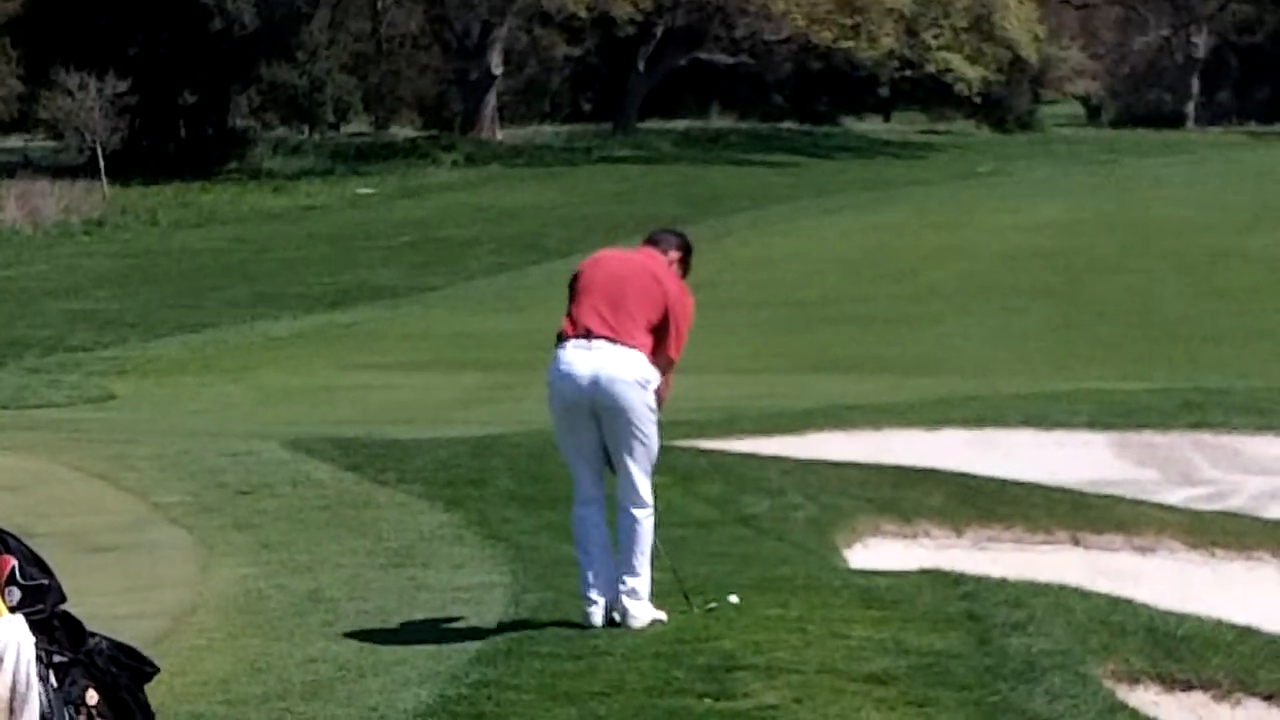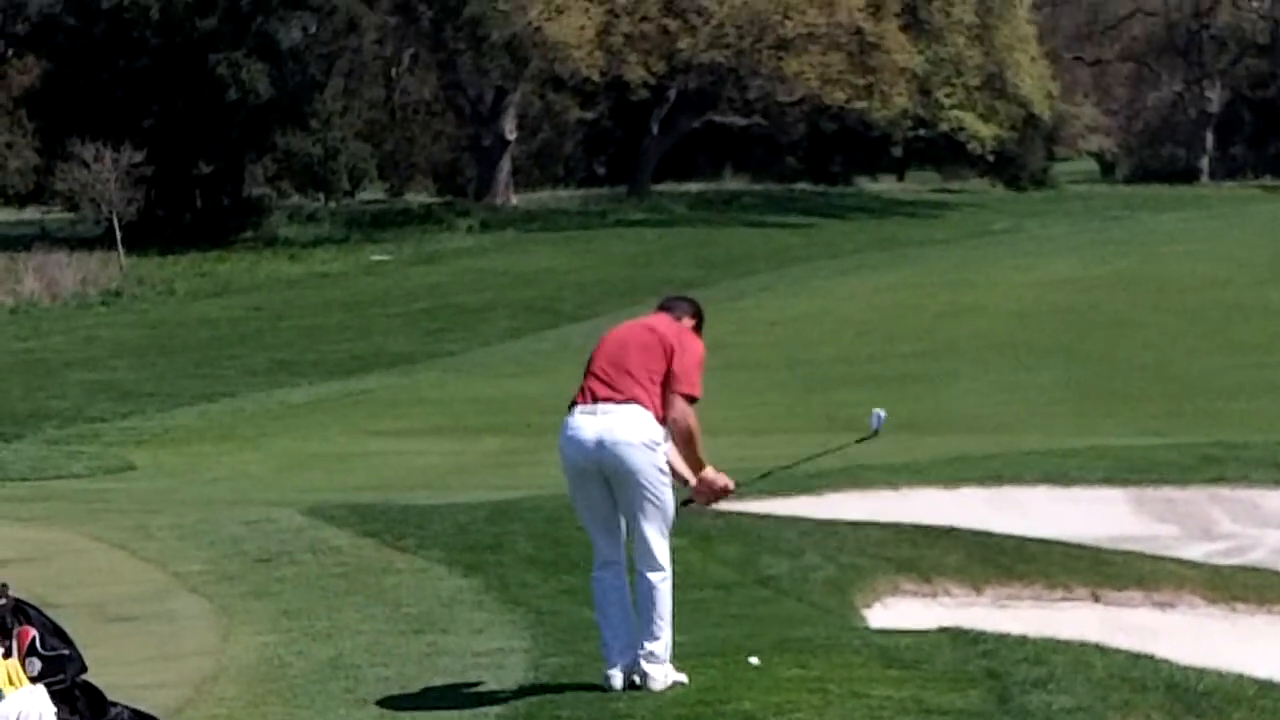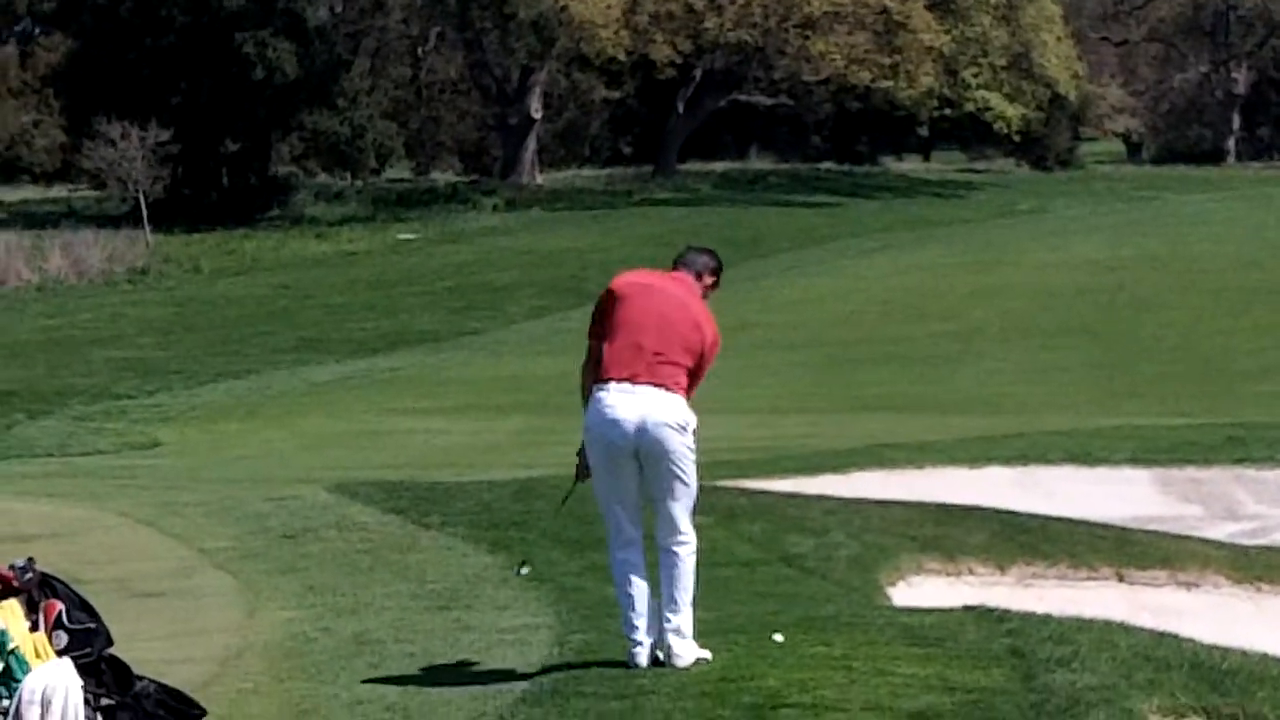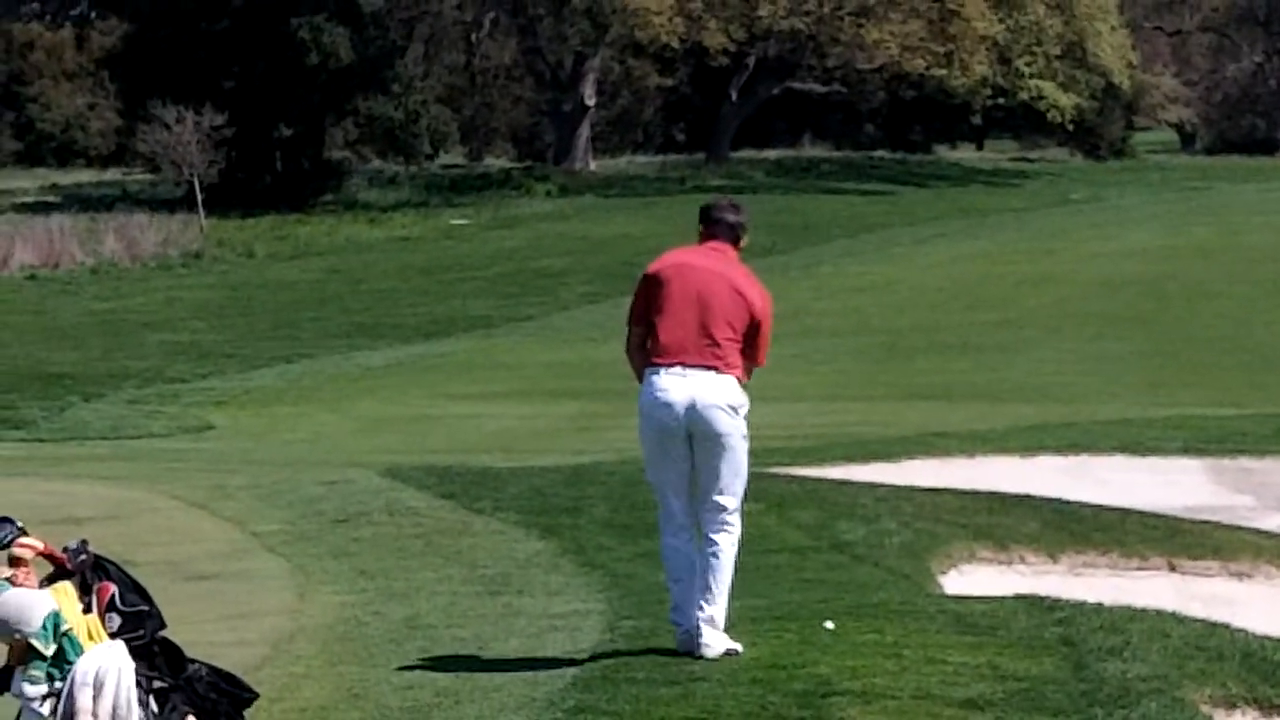
dt=0.5s
person 1, frame 1
left shoulder: (595, 261)
right shoulder: (675, 289)
right elbow: (662, 370)
right wrist: (646, 423)
left hip: (568, 365)
right hip: (624, 368)
left knee: (587, 494)
right knee: (636, 498)
left ankle: (597, 602)
right ankle: (633, 604)
person 1, frame 2
left shoulder: (616, 334)
right shoulder: (685, 340)
right elbow: (677, 415)
left wrist: (688, 477)
right wrist: (702, 471)
left hip: (577, 429)
right hip: (629, 429)
left knee: (606, 559)
right knee: (653, 559)
left ankle: (618, 666)
right ankle: (653, 666)
person 1, frame 3
left shoulder: (624, 283)
right shoulder: (707, 323)
left elbow: (593, 359)
left wrist: (589, 432)
left hip: (609, 406)
right hip: (665, 412)
left knee: (625, 539)
right knee: (678, 537)
left ankle: (641, 645)
right ankle: (679, 643)
person 1, frame 4
left shoulder: (663, 265)
right shoulder: (754, 290)
left elbow: (634, 344)
right elbow: (747, 369)
left hip: (662, 389)
right hip: (717, 393)
left knee: (675, 522)
right knee: (721, 521)
left ankle: (686, 630)
right ankle: (709, 631)
